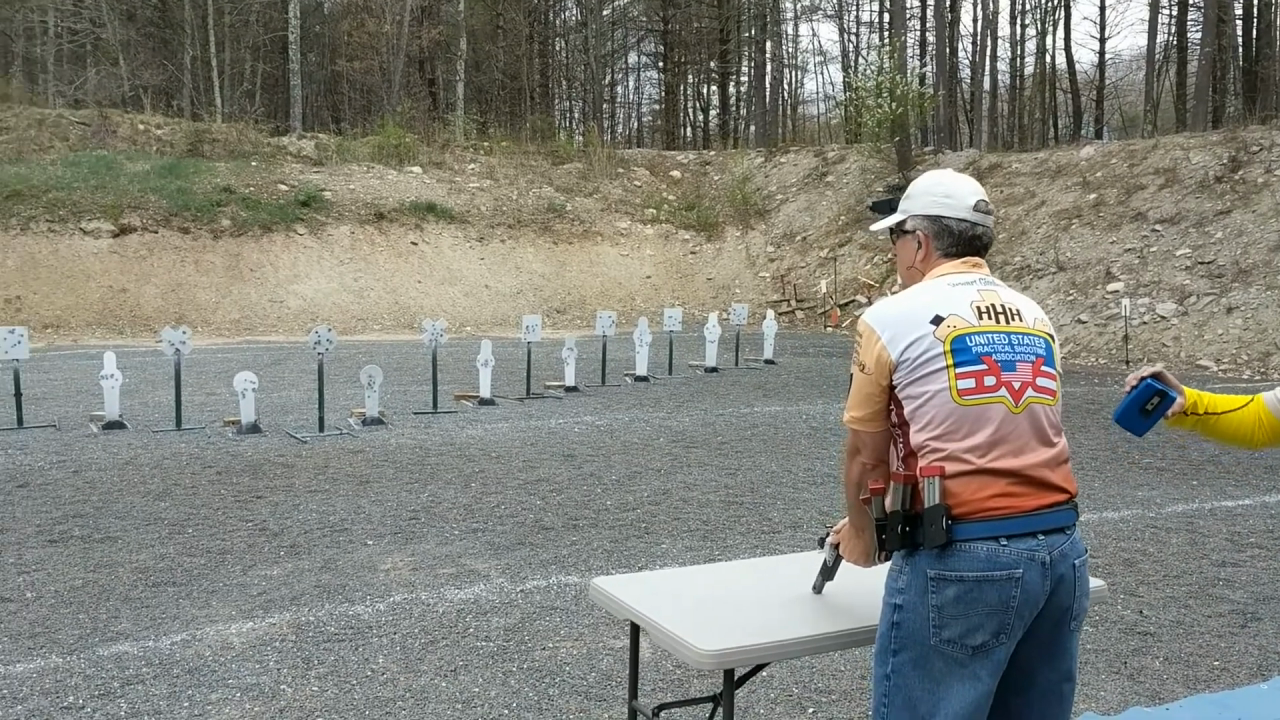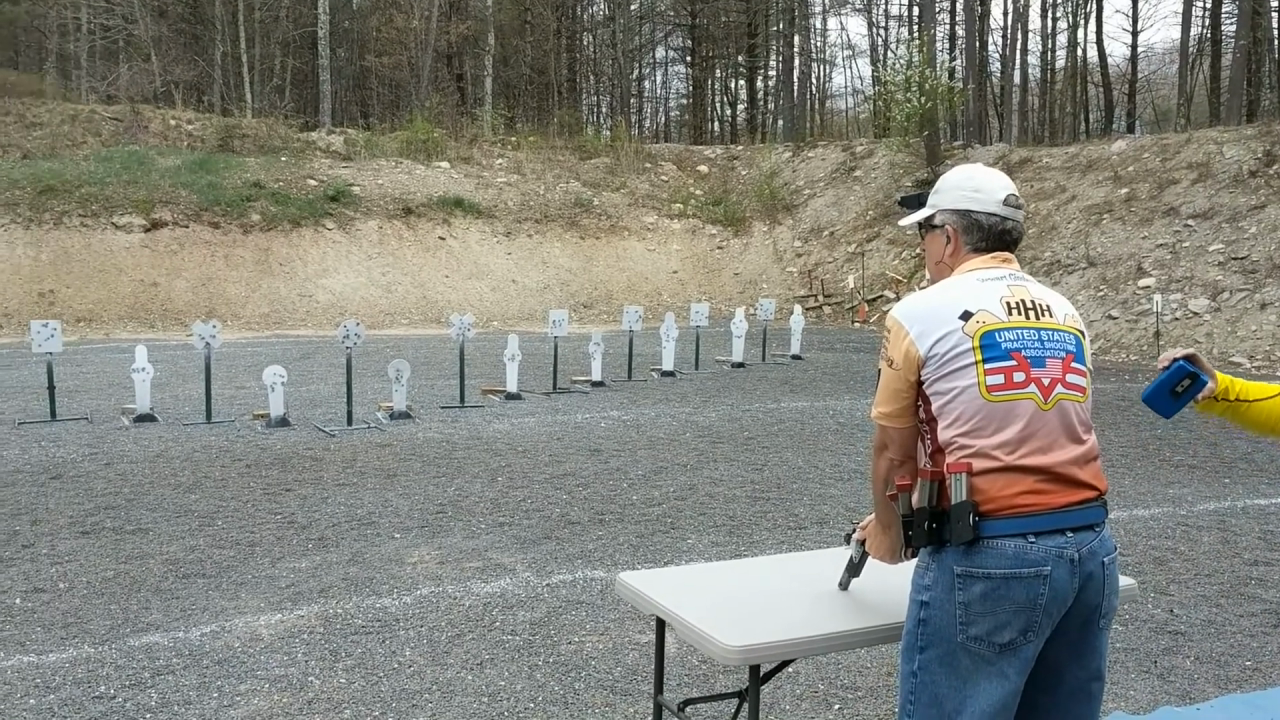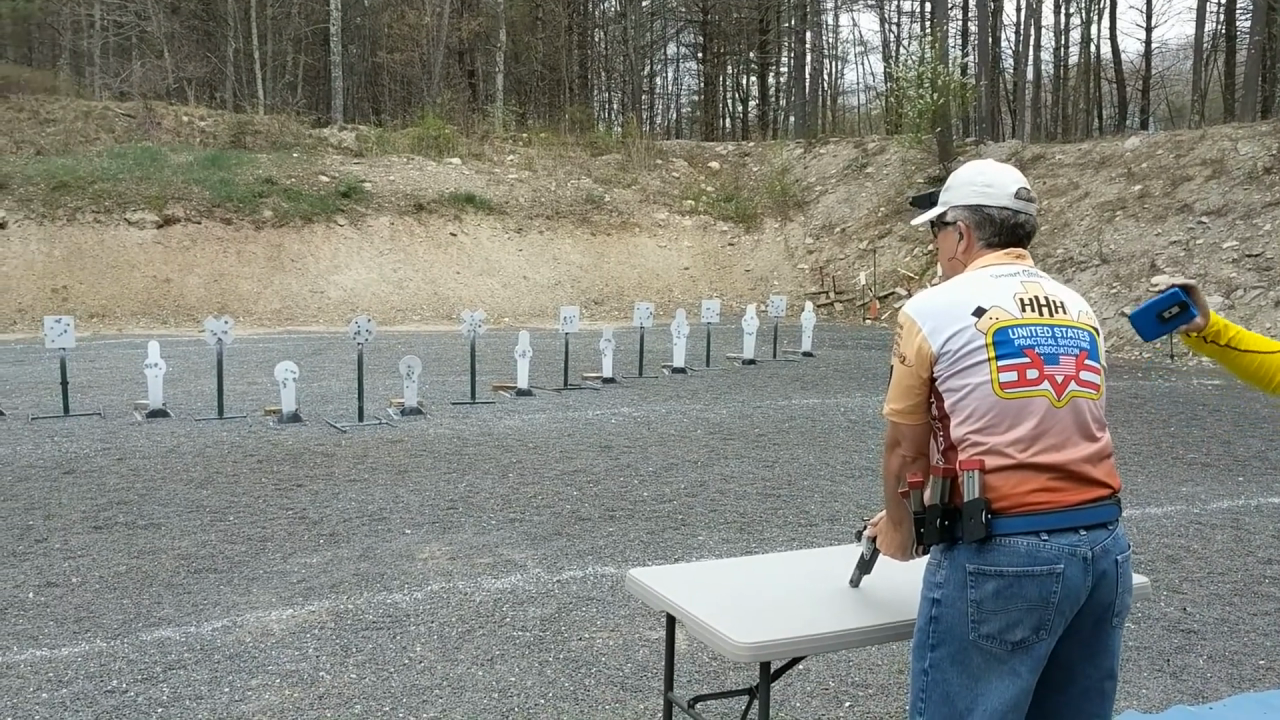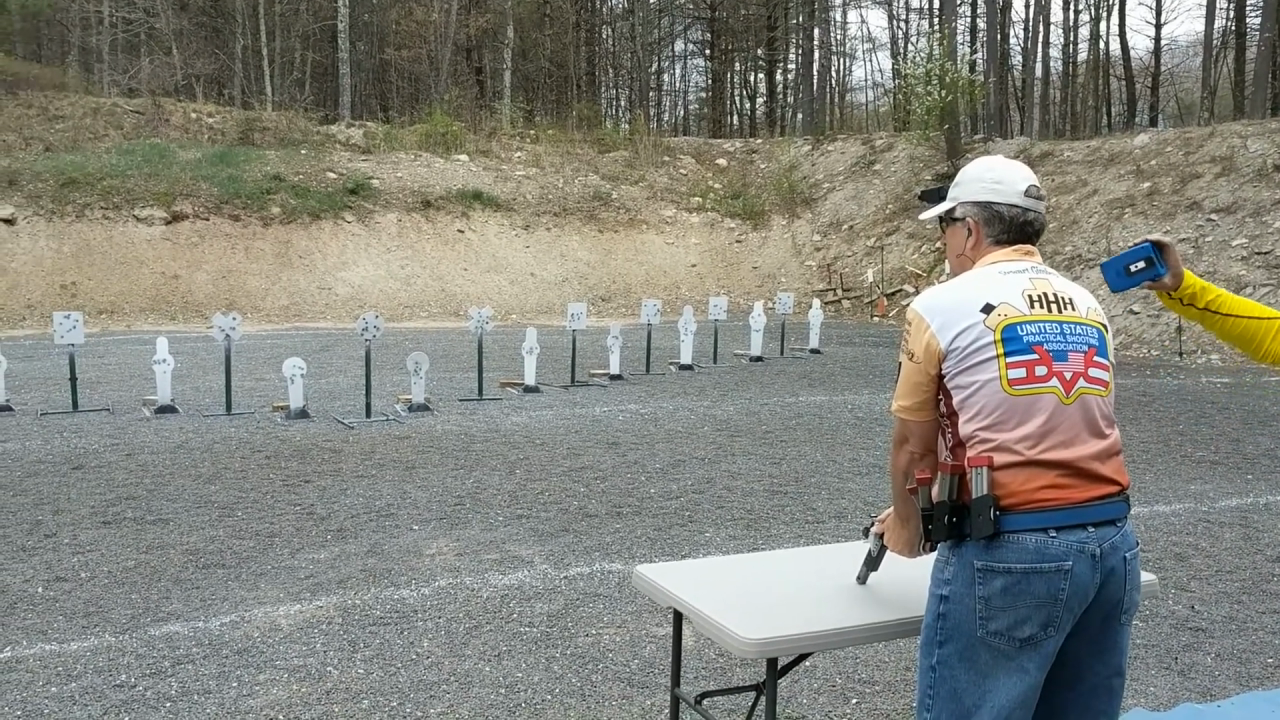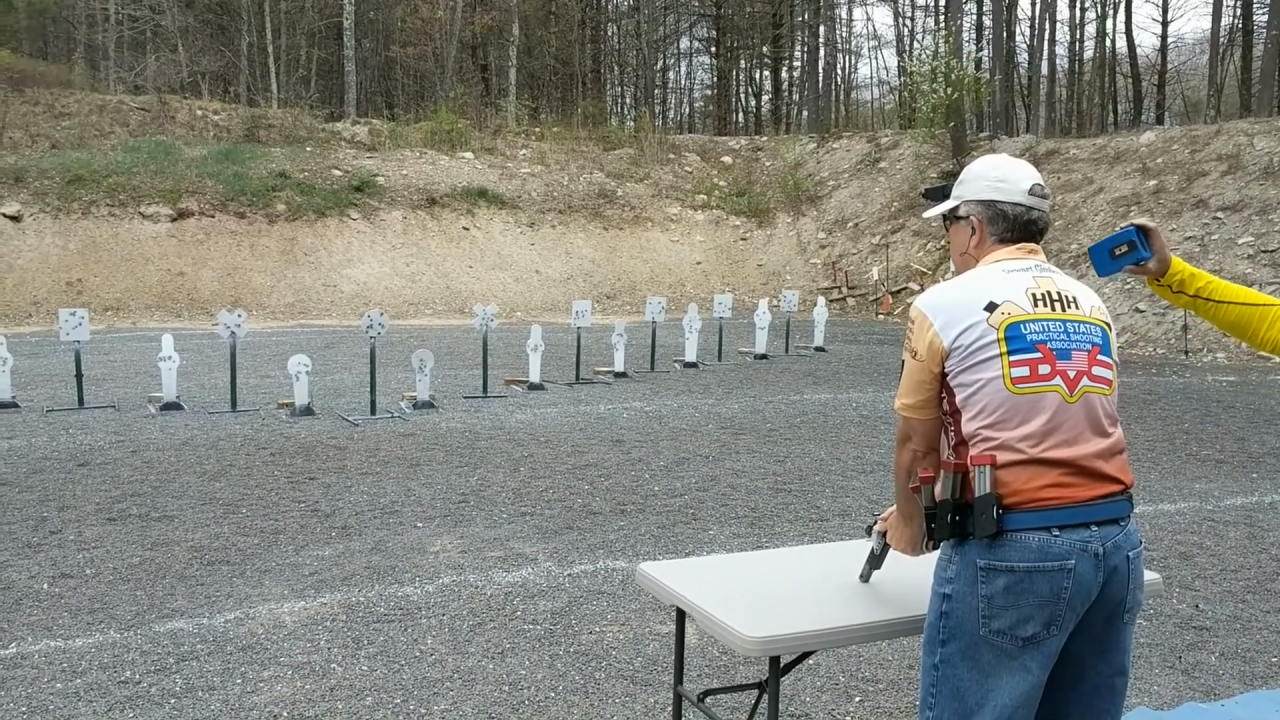
dt=0.5s
person 1, frame 1
left shoulder: (891, 317)
right shoulder: (1034, 317)
left elbow: (866, 456)
left wrist: (861, 534)
left hip: (961, 562)
right hip: (1060, 549)
person 1, frame 2
left shoulder: (920, 313)
right shoulder: (1066, 312)
left elbow: (894, 452)
left wrist: (888, 530)
left hip: (989, 558)
right hip: (1089, 547)
person 1, frame 3
left shoulder: (933, 309)
right shoulder: (1079, 309)
left elbow: (905, 450)
left wrist: (898, 527)
left hip: (1001, 555)
right hip: (1102, 545)
person 1, frame 4
left shoulder: (941, 306)
right shoulder: (1088, 306)
left elbow: (914, 447)
left wrist: (906, 523)
left hip: (1008, 552)
right hip: (1111, 542)
person 1, frame 5
left shoulder: (944, 304)
right shoulder: (1092, 305)
left elbow: (918, 445)
left wrist: (910, 523)
left hip: (1013, 551)
right hip: (1115, 541)
